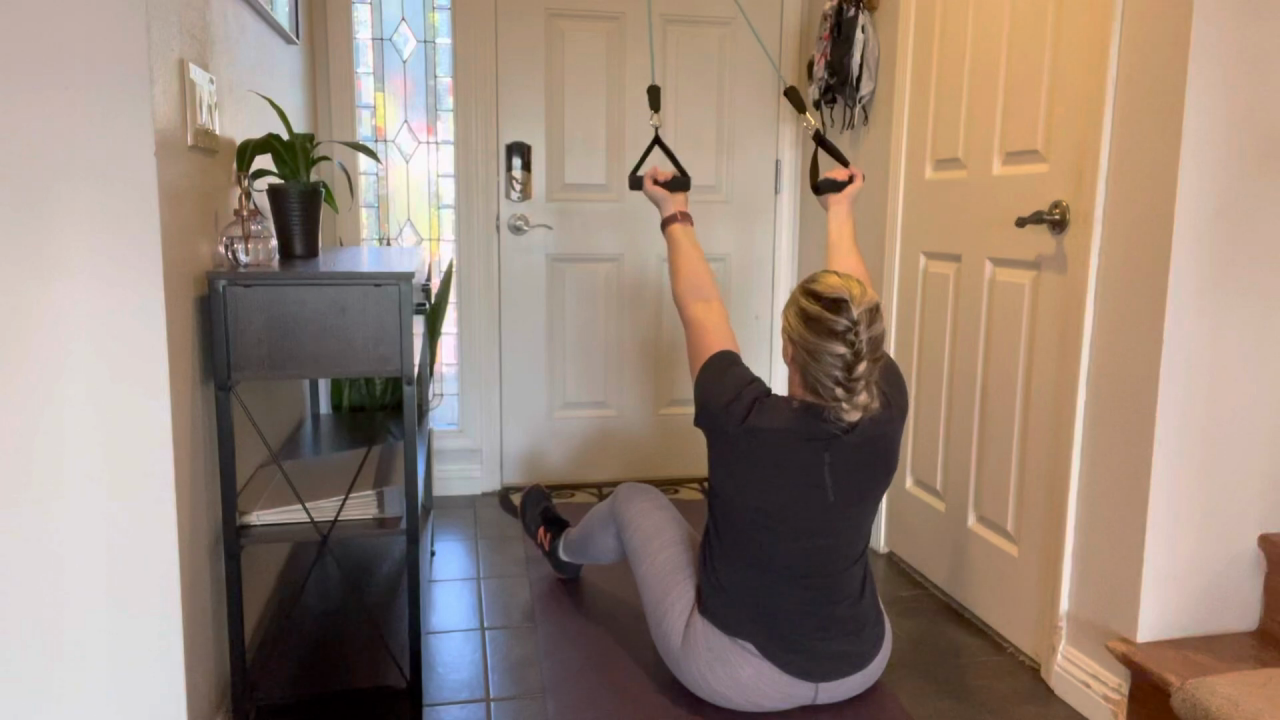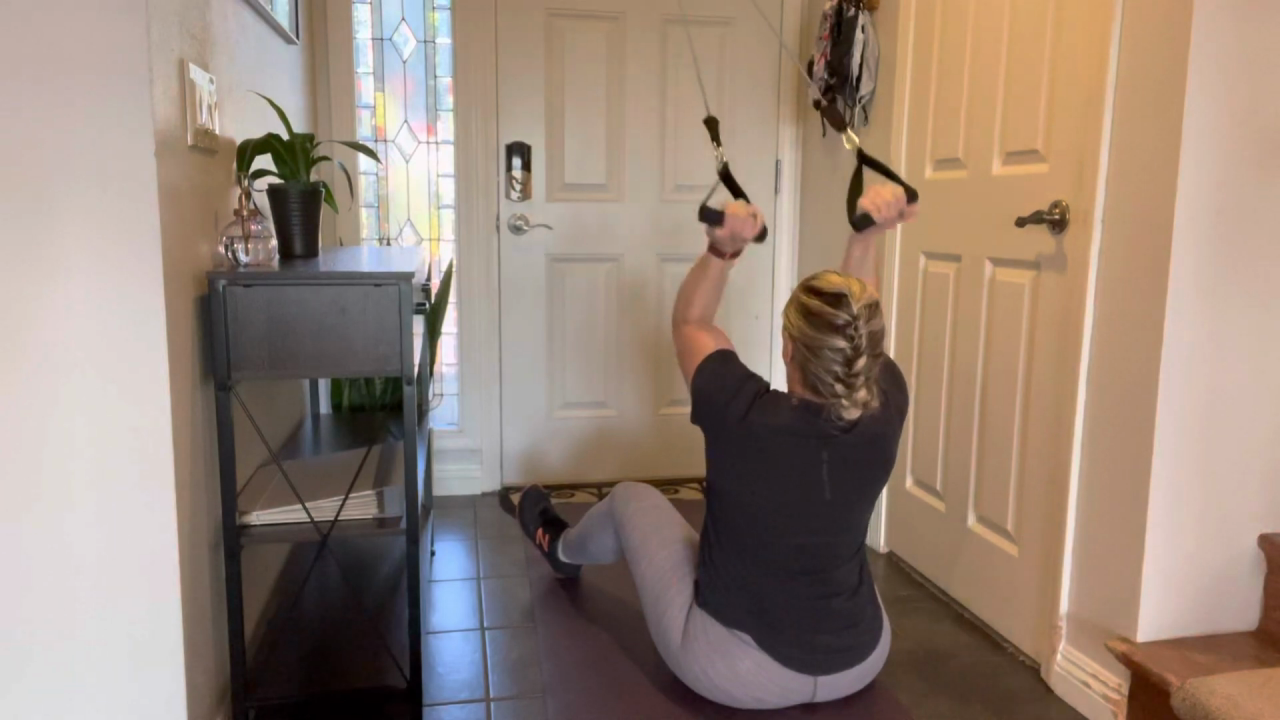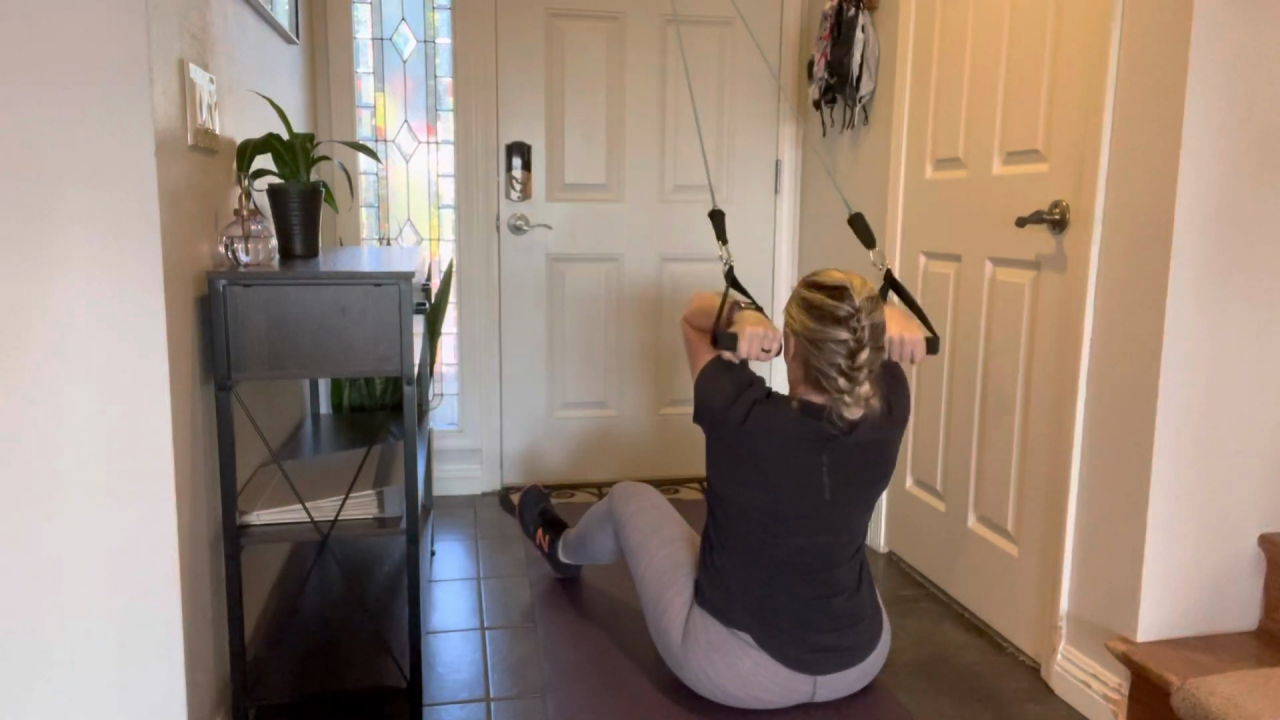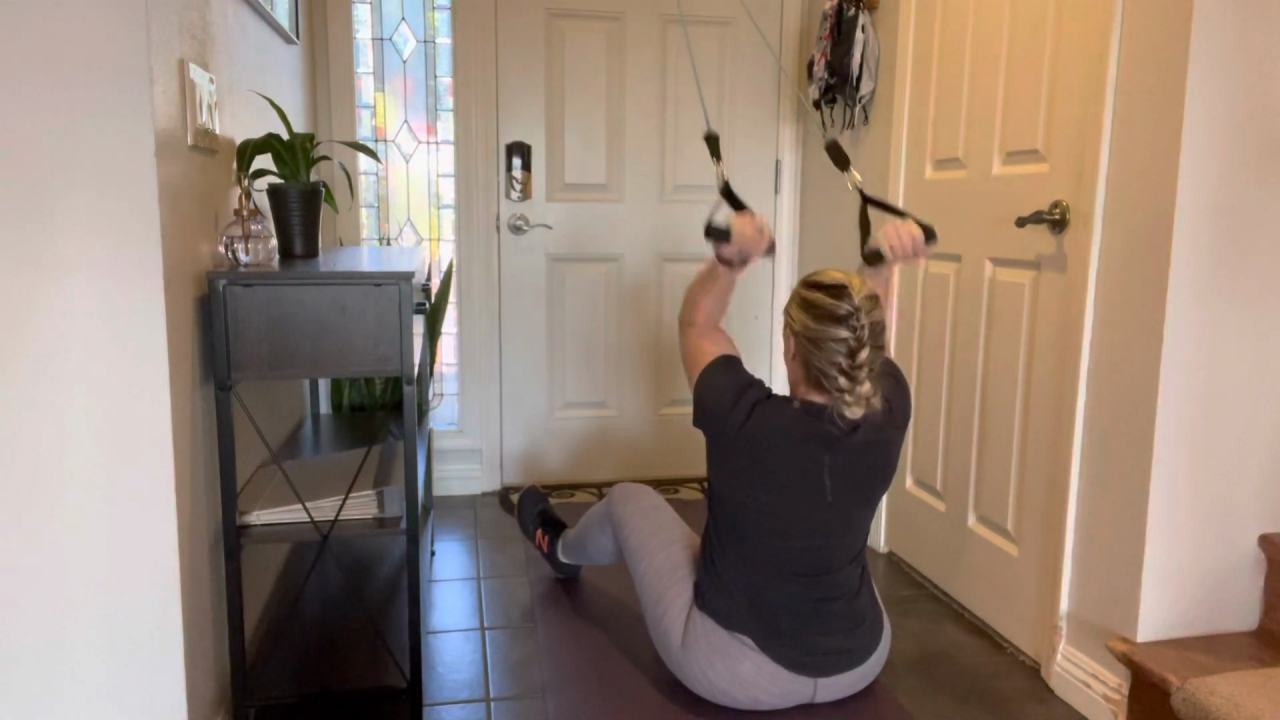
dt=0.5s
person 1, frame 1
left shoulder: (745, 422)
right shoulder: (883, 419)
left elbow: (701, 307)
right elbow: (856, 315)
left wrist: (675, 214)
right wrist: (837, 210)
left hip: (737, 678)
right hip: (859, 668)
left knee: (633, 503)
left ankle: (561, 548)
person 1, frame 2
left shoulder: (743, 419)
right shoulder: (884, 414)
left elbow: (689, 322)
right elbow: (854, 326)
left wrist: (723, 248)
right wrist: (867, 236)
left hip: (735, 672)
right hip: (859, 664)
left knee: (630, 500)
left ankle: (561, 549)
person 1, frame 3
left shoulder: (743, 419)
right shoulder: (886, 415)
left elbow: (695, 315)
right elbow: (860, 328)
left wrist: (740, 315)
right wrist: (890, 319)
left hip: (736, 672)
left knee: (630, 499)
left ankle: (562, 550)
person 1, frame 4
left shoulder: (744, 422)
right shoulder: (888, 418)
left elbow: (696, 323)
right elbow: (861, 328)
left wrist: (727, 259)
right wrist: (881, 262)
left hip: (734, 673)
right hip: (859, 665)
left knee: (629, 499)
left ankle: (562, 551)
